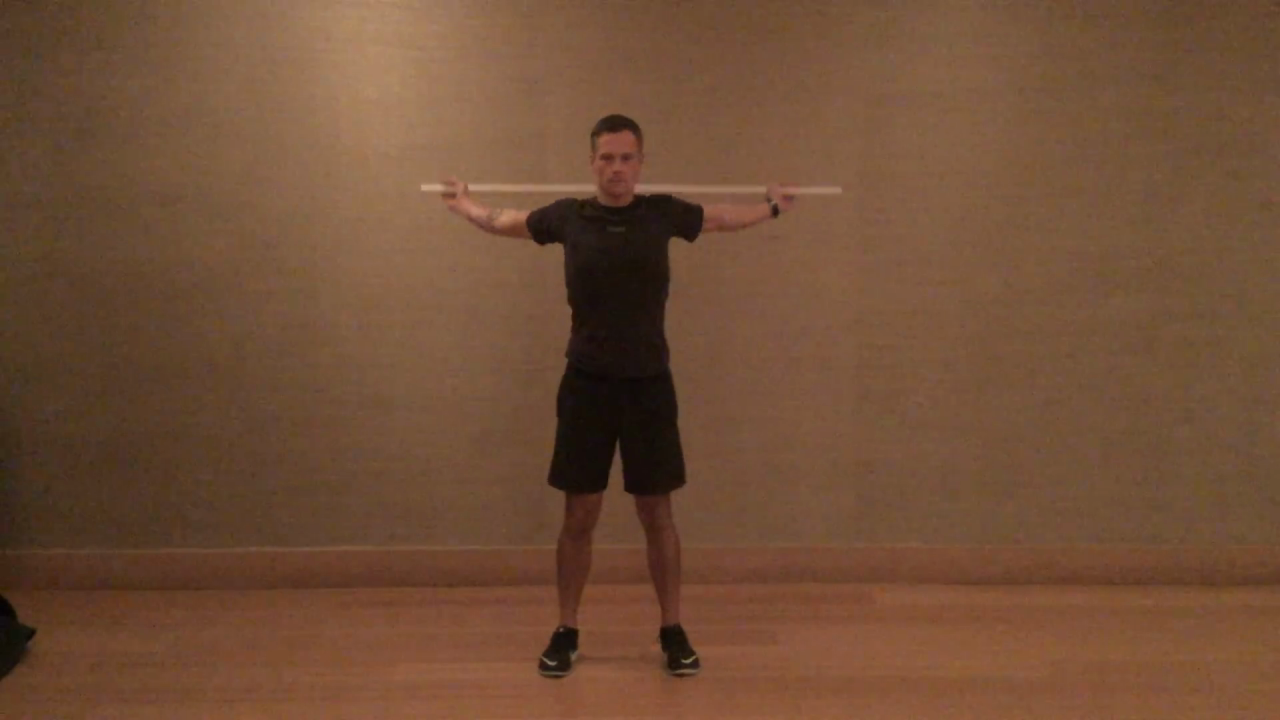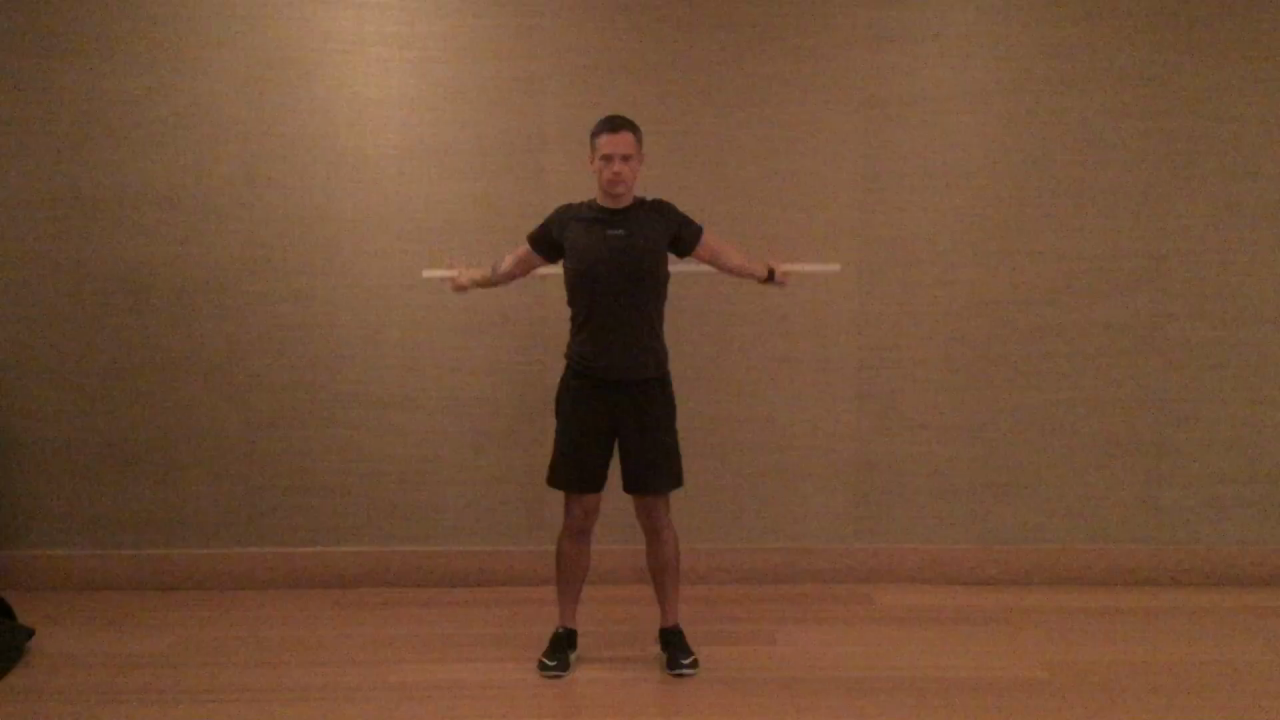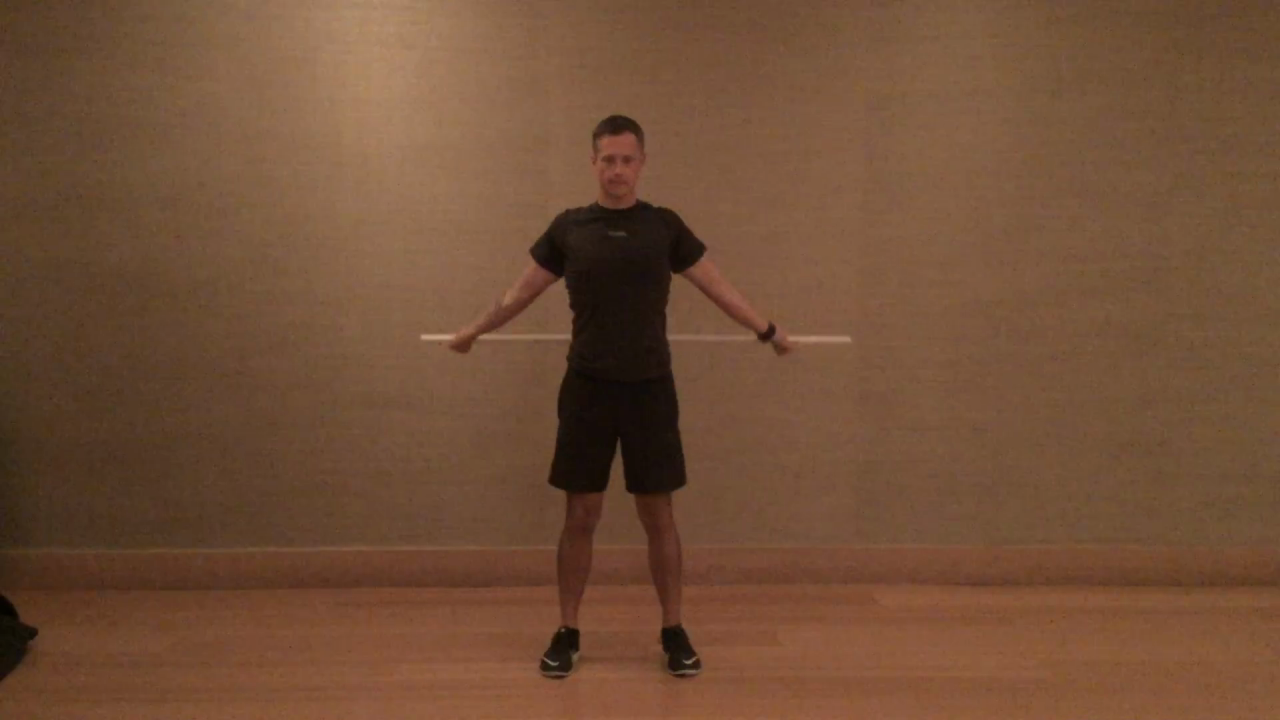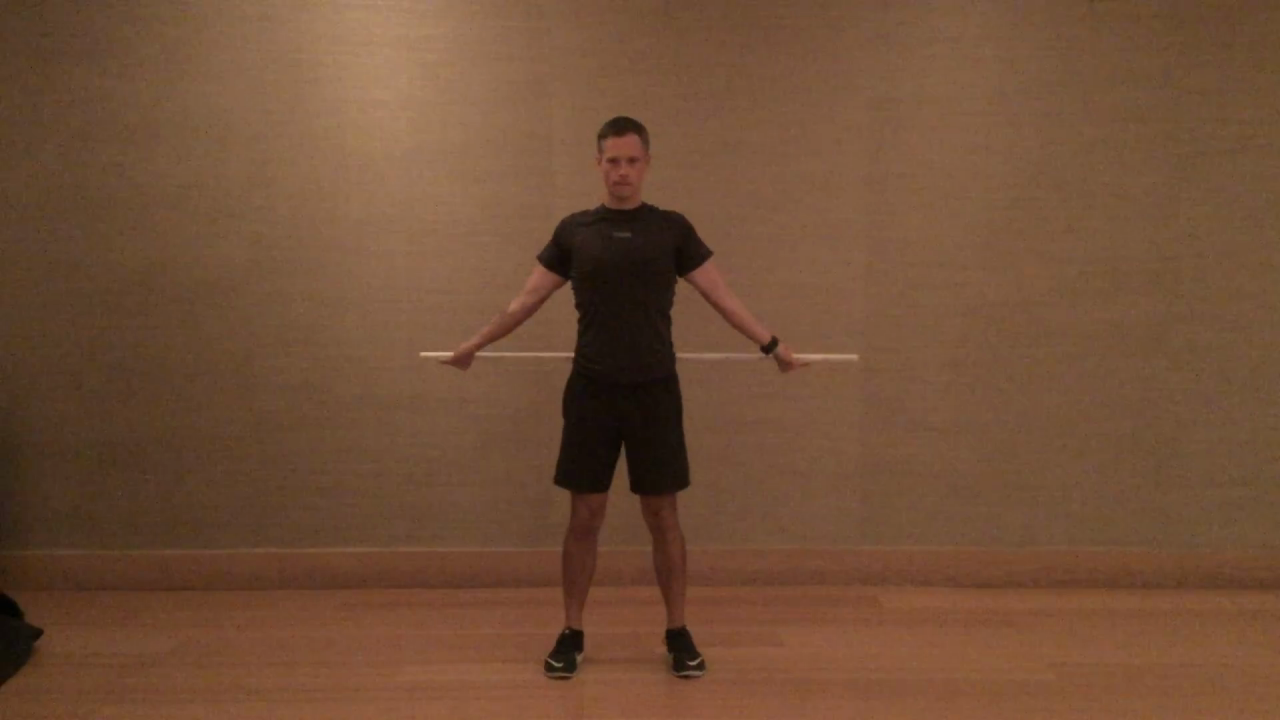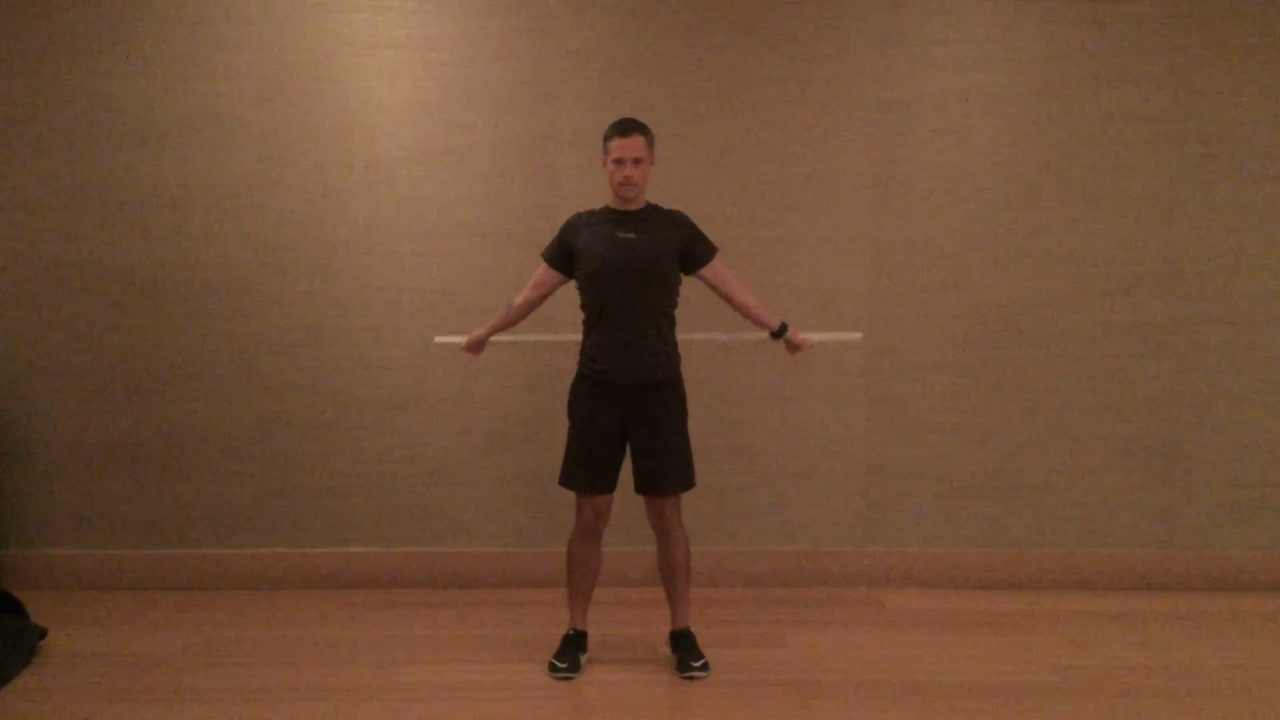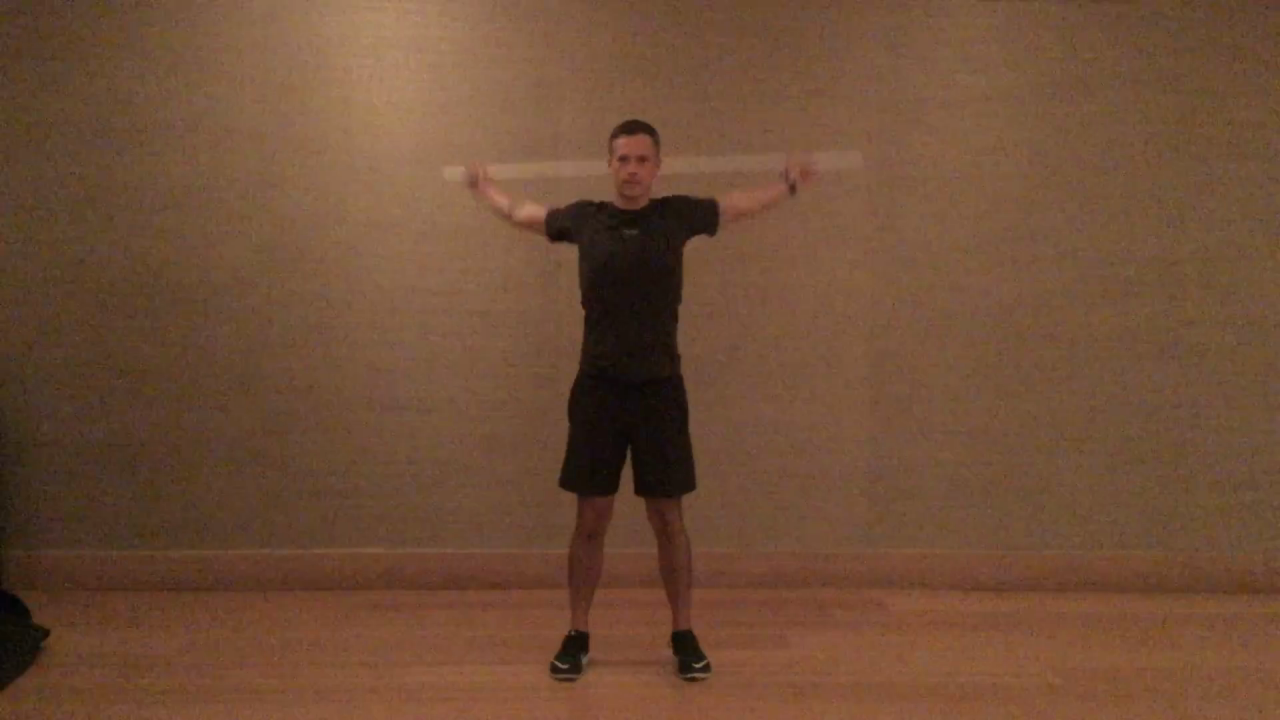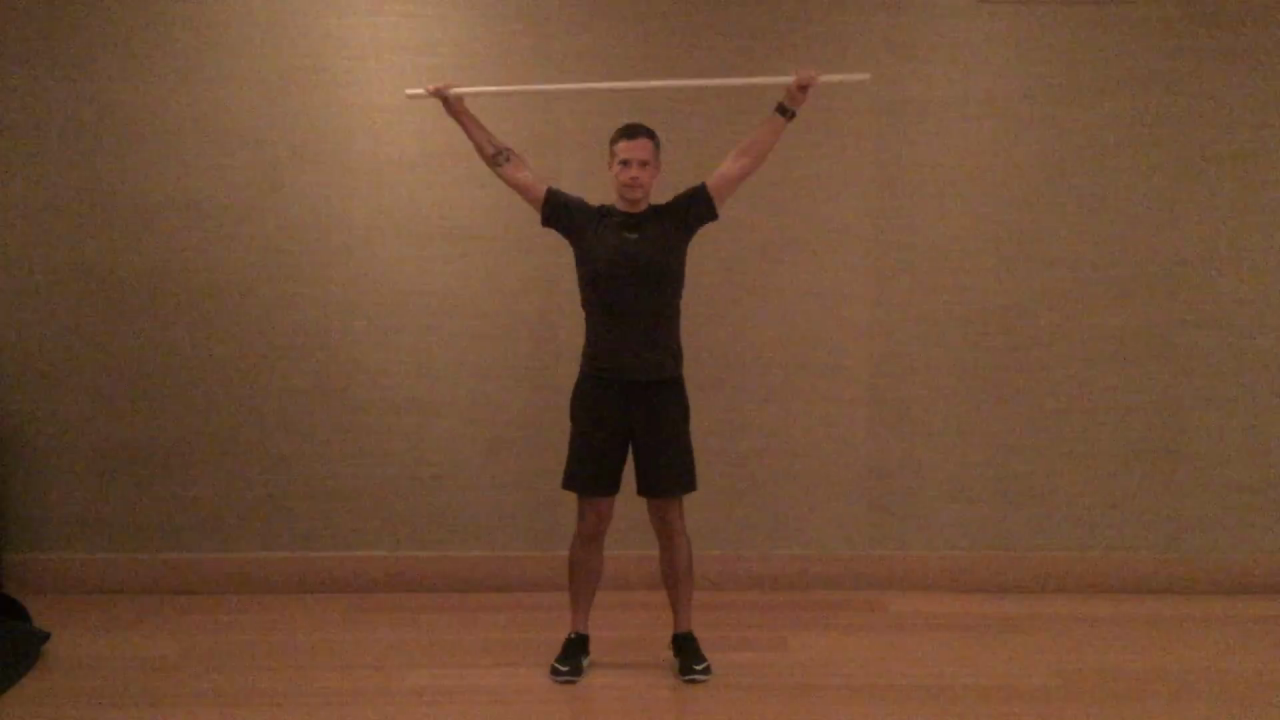
dt=0.3s
person 1, frame 1
left shoulder: (663, 213)
right shoulder: (568, 216)
left elbow: (722, 216)
right elbow: (506, 220)
left wrist: (771, 205)
right wrist: (464, 202)
left hip: (649, 385)
right hip: (586, 385)
left knee: (657, 514)
right knee: (579, 515)
left ankle: (672, 631)
right ankle: (566, 632)
person 1, frame 2
left shoulder: (662, 218)
right shoulder: (567, 221)
left elbow: (716, 251)
right elbow: (517, 263)
left wrist: (767, 273)
right wrist: (473, 280)
left hip: (648, 387)
right hip: (584, 387)
left knee: (656, 515)
right knee: (578, 515)
left ankle: (671, 631)
right ankle: (565, 633)
person 1, frame 3
left shoulder: (665, 225)
right shoulder: (569, 226)
left elbow: (715, 285)
right elbow: (523, 290)
left wrist: (767, 331)
right wrist: (475, 331)
left hip: (650, 388)
right hip: (586, 388)
left knee: (659, 515)
right knee: (579, 515)
left ankle: (673, 631)
right ankle: (567, 632)
person 1, frame 4
left shoulder: (672, 227)
right shoulder: (575, 229)
left elbow: (720, 293)
right elbow: (529, 297)
left wrist: (771, 344)
right wrist: (477, 343)
left hip: (655, 390)
right hip: (591, 390)
left knee: (663, 516)
right knee: (584, 516)
left ankle: (678, 632)
right ankle: (572, 633)
person 1, frame 5
left shoulder: (675, 227)
right shoulder: (580, 228)
left elbow: (727, 284)
right elbow: (534, 291)
left wrist: (780, 330)
right wrist: (488, 331)
left hip: (659, 390)
right hip: (596, 390)
left knee: (667, 517)
right knee: (589, 517)
left ankle: (681, 633)
right ankle: (575, 634)
person 1, frame 6
left shoulder: (677, 216)
right shoulder: (582, 219)
left elbow: (745, 201)
right elbow: (520, 211)
left wrist: (791, 181)
right wrist: (484, 186)
left hip: (661, 390)
right hip: (598, 390)
left knee: (668, 520)
right knee: (590, 519)
left ankle: (683, 635)
right ankle: (577, 636)
person 1, frame 7
left shoulder: (678, 219)
right shoulder: (581, 221)
left elbow: (742, 161)
right elbow: (510, 167)
left wrist: (787, 106)
right wrist: (458, 110)
left hip: (662, 391)
right hip: (599, 391)
left knee: (670, 521)
right knee: (591, 522)
left ankle: (684, 636)
right ankle: (578, 637)
